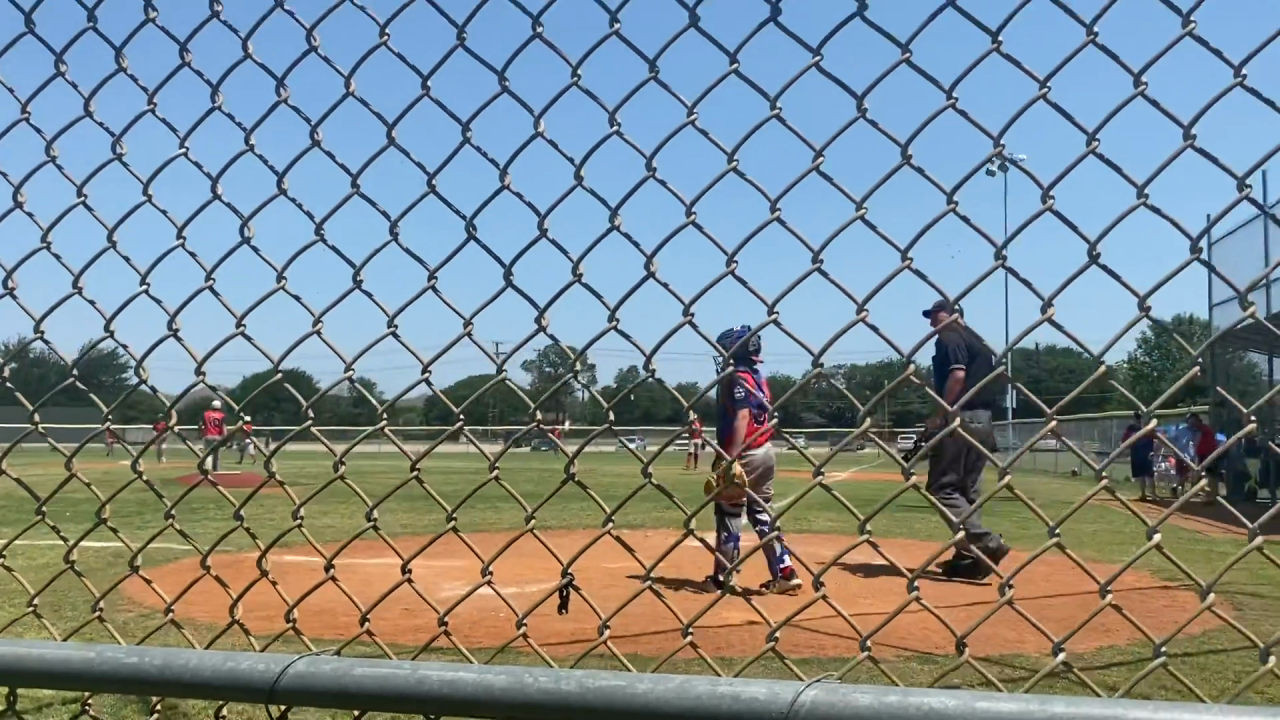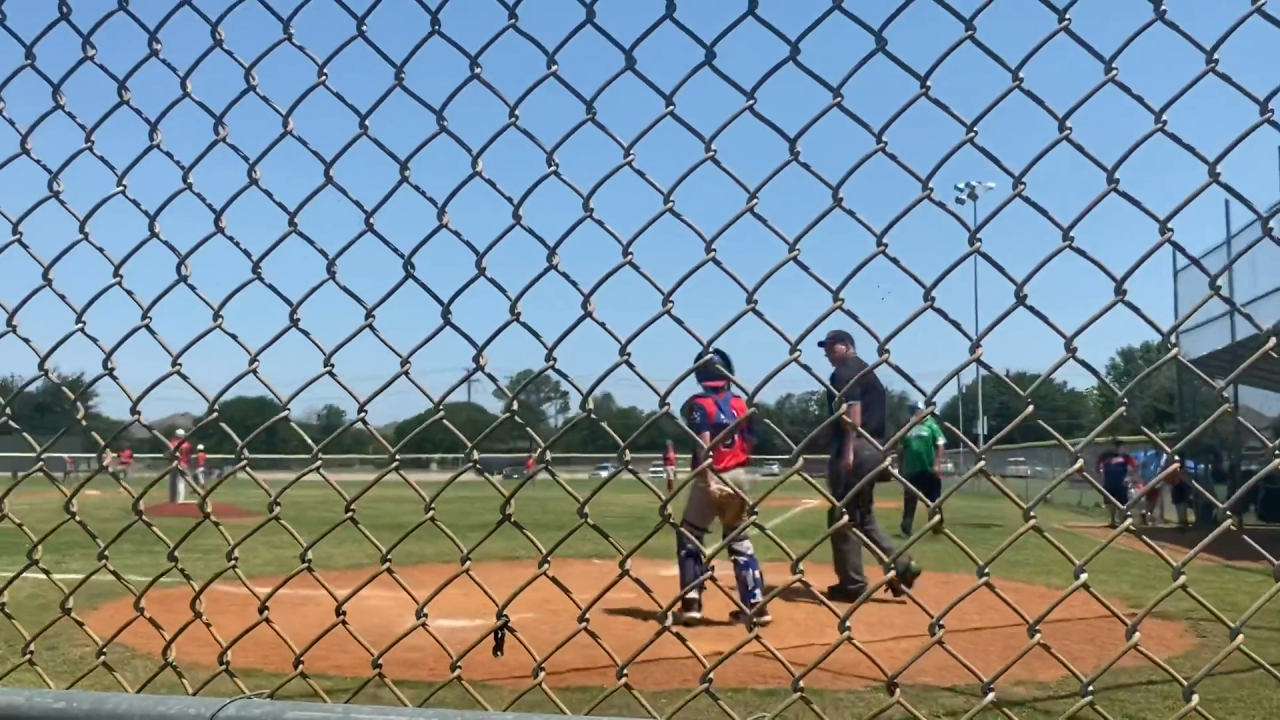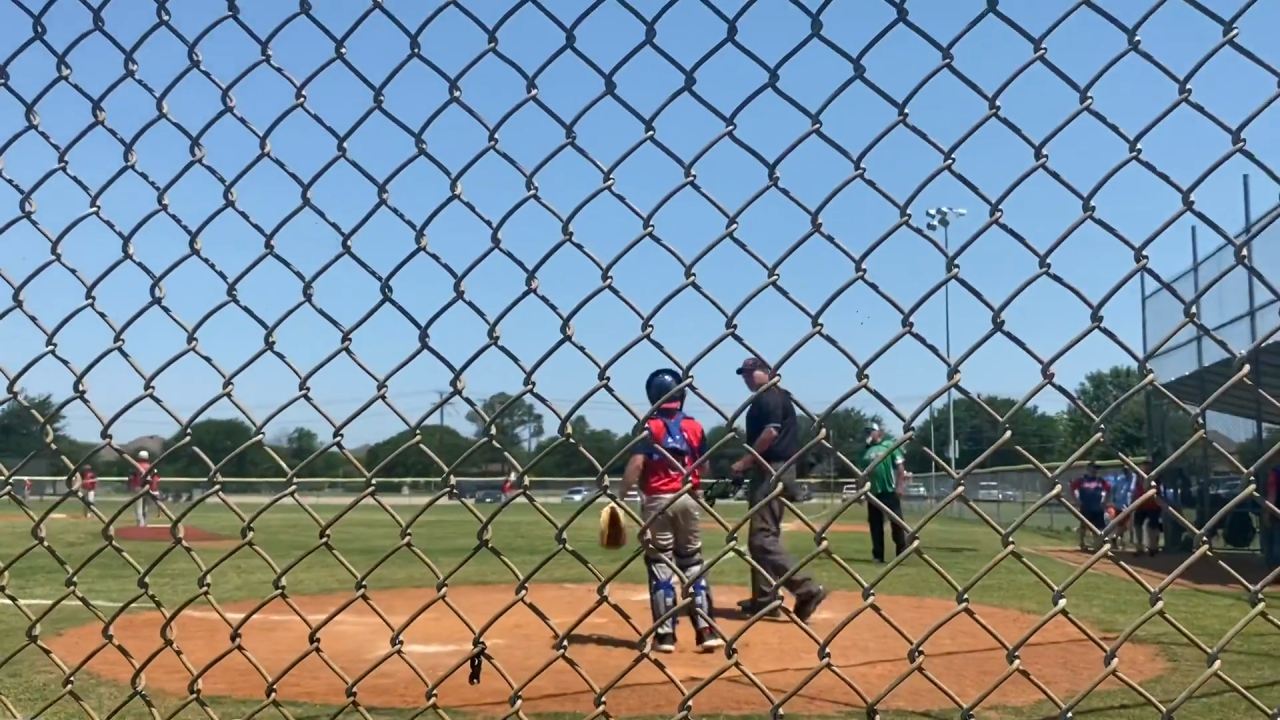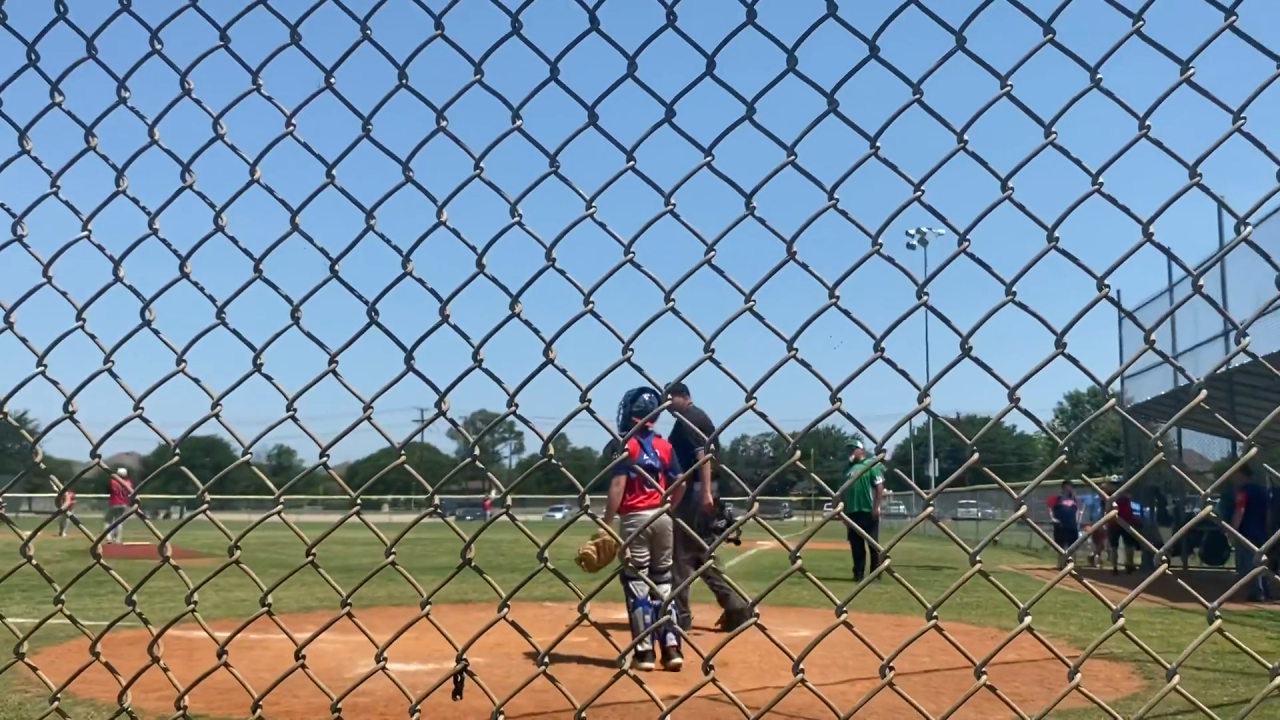
dt=0.5s
person 1, frame 1
left shoulder: (736, 379)
right shoulder: (759, 380)
left elbow: (741, 418)
left wrist: (731, 459)
right wrist: (724, 454)
left hip: (745, 455)
right hip: (765, 452)
left knee: (729, 514)
right knee: (762, 512)
left ankle: (722, 579)
right ankle: (785, 572)
person 1, frame 2
left shoulder: (698, 404)
right shoulder: (741, 404)
left elbow: (702, 442)
right elbow: (749, 443)
left wrist: (709, 479)
left hip: (710, 478)
right hip: (737, 475)
left knee: (690, 537)
right knee: (739, 540)
left ankle: (692, 603)
right ankle: (755, 605)
person 1, frame 3
left shoulder: (649, 426)
right shoulder: (695, 427)
left elbow: (636, 463)
right elbow: (703, 469)
left wrist: (621, 499)
left hip: (658, 501)
right hip: (687, 500)
left knee: (660, 567)
right knee: (693, 564)
left ankle: (666, 634)
right ankle: (706, 630)
person 1, frame 4
left shoulder: (624, 444)
right shoulder: (664, 446)
left elbow: (618, 485)
right elbow: (677, 486)
left wrist: (607, 523)
left hip: (635, 518)
right hip: (662, 517)
left knee: (637, 583)
right knee: (663, 582)
left ankle: (645, 651)
right ankle: (671, 649)
person 2, frame 1
left shoulder: (949, 337)
right shoulder: (979, 341)
left elbow: (957, 376)
left wrist: (939, 416)
left hip: (961, 420)
right hip: (983, 421)
left knee: (942, 488)
right knee: (967, 492)
left ankle: (987, 543)
right ankle: (968, 559)
person 2, frame 2
left shoulder: (844, 372)
right shoulder: (867, 371)
left elbow: (852, 409)
left wrist: (847, 450)
left hip: (856, 448)
right hip: (873, 448)
left knee: (842, 516)
right knee: (861, 516)
left ankle: (852, 584)
right ankle: (902, 564)
person 2, frame 3
left shoulder: (769, 396)
right shoulder: (770, 397)
left elbow: (770, 432)
left wrist: (745, 461)
left hip: (771, 471)
right hip: (775, 470)
left knee: (761, 536)
right knee: (764, 533)
left ankle: (806, 589)
right ankle: (764, 598)
person 2, frame 4
left shoulder: (686, 420)
right shoulder: (698, 417)
left elbow: (703, 454)
left wrist: (705, 492)
left hip: (693, 492)
right hip: (702, 491)
left knee: (680, 553)
right knee: (701, 555)
left ankle: (681, 614)
right ankle: (735, 606)
